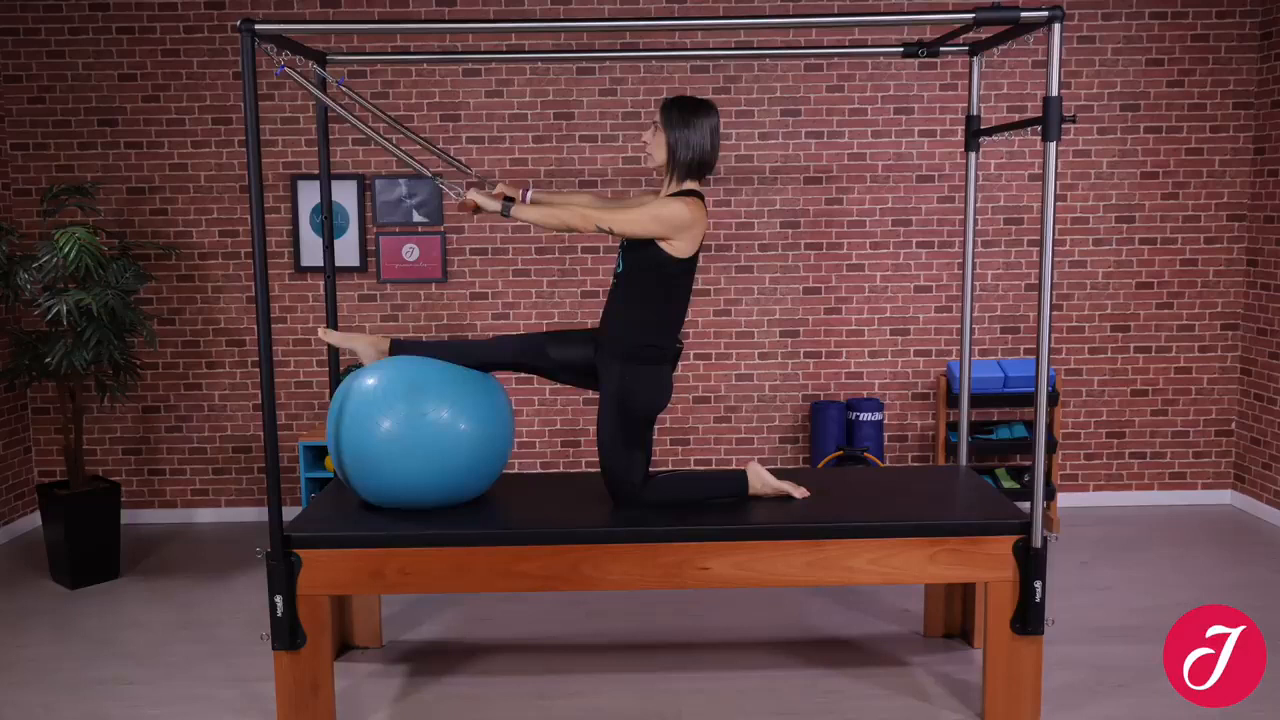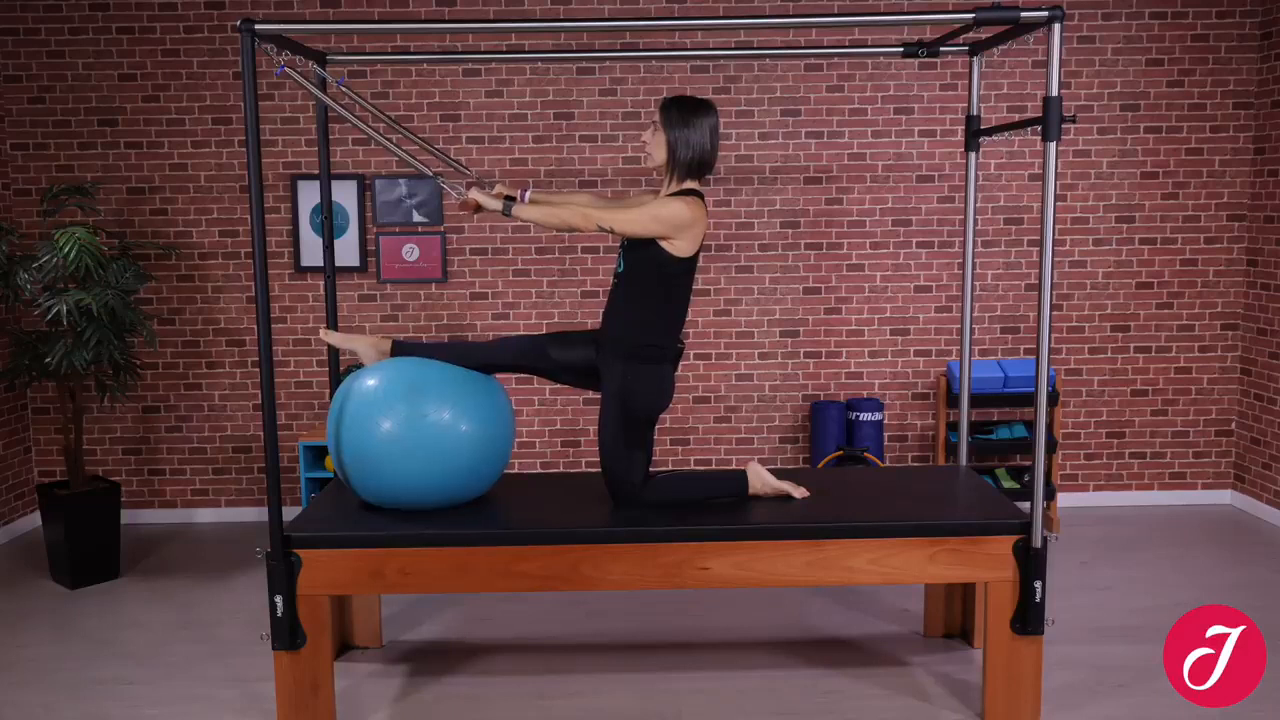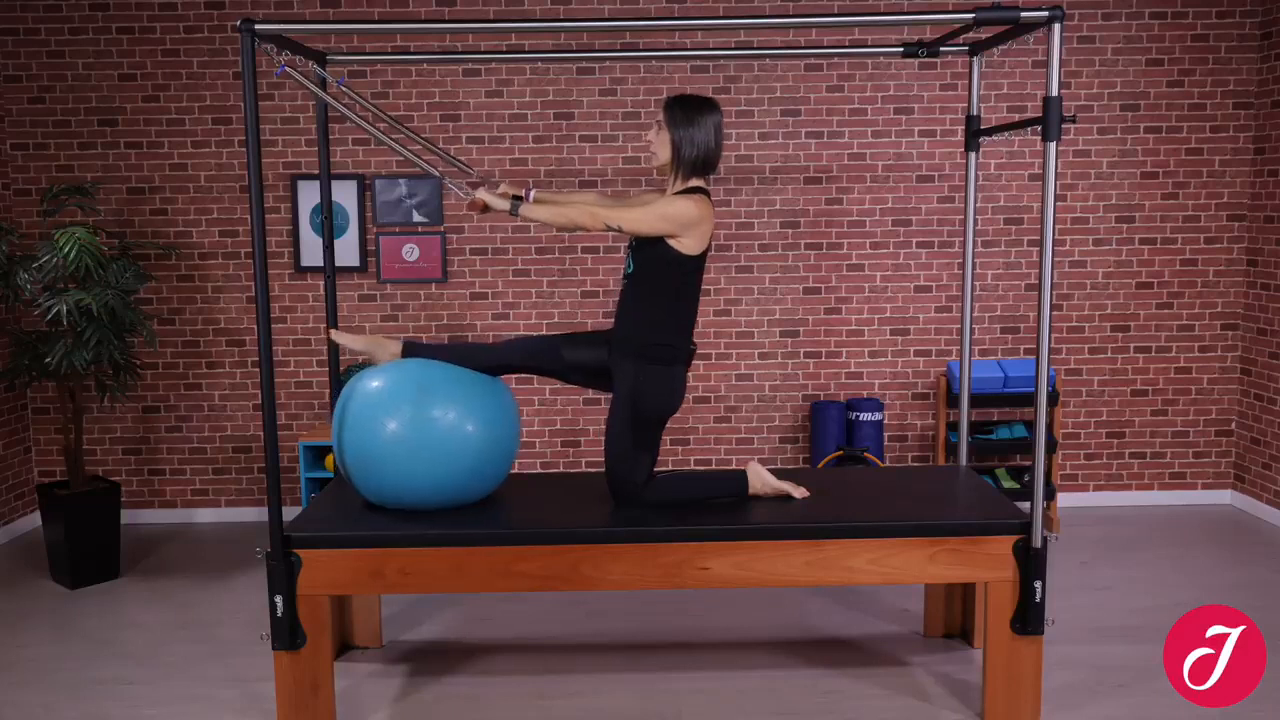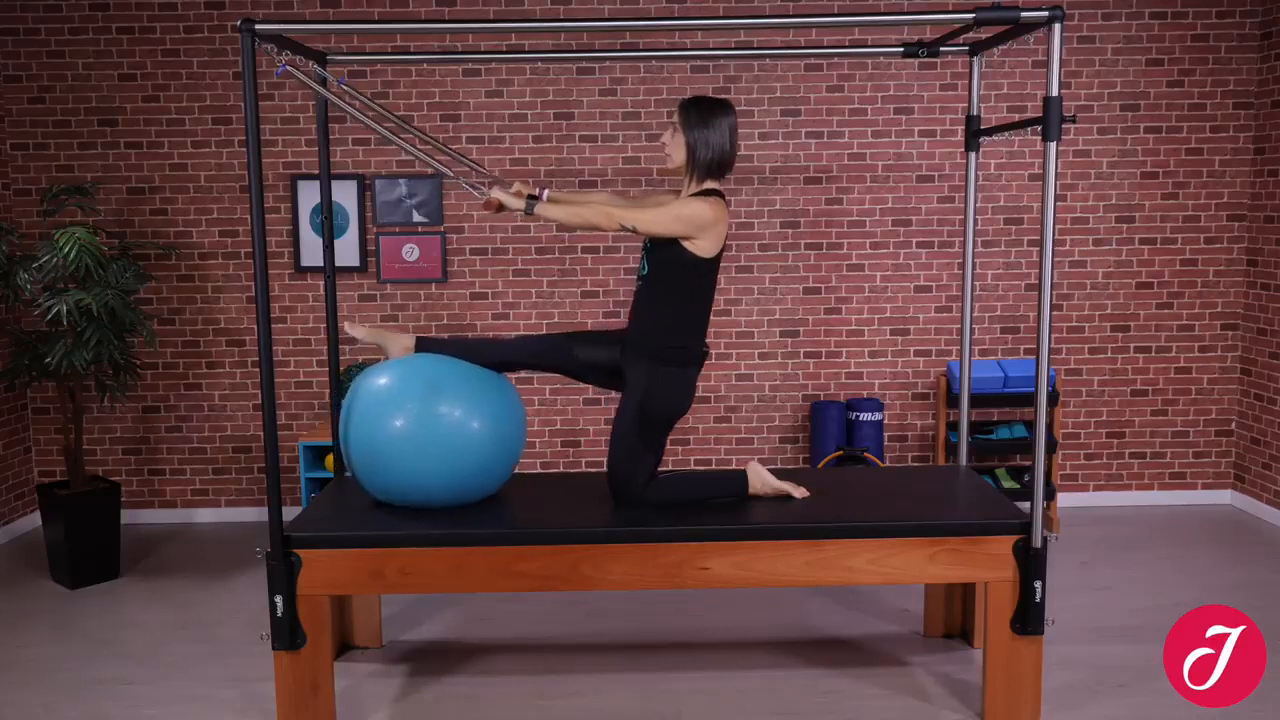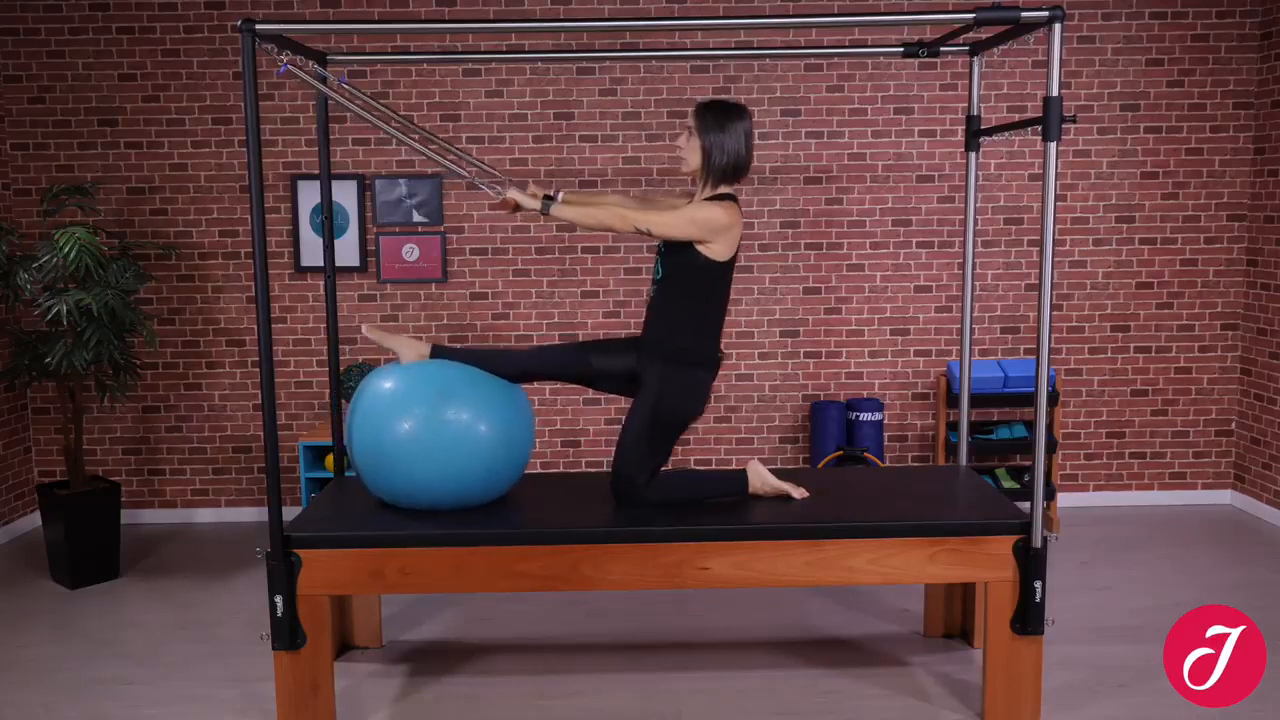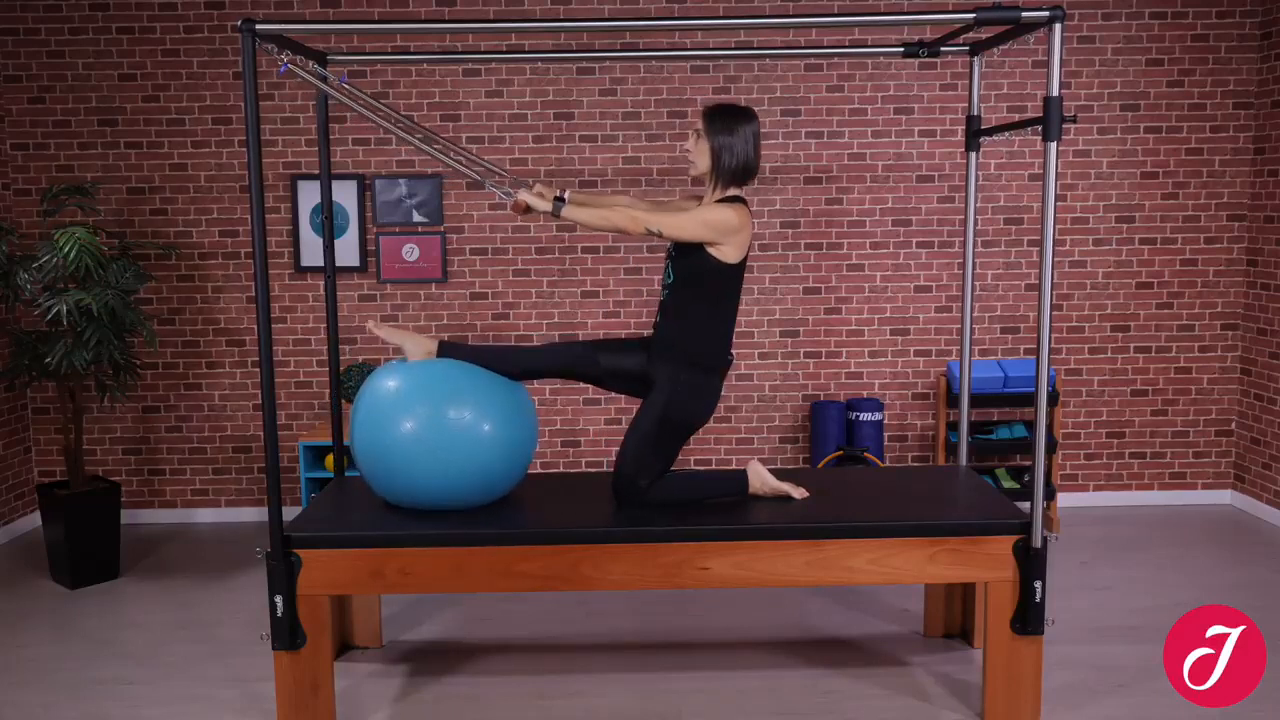
dt=0.4s
person 1, frame 1
left shoulder: (684, 212)
right shoulder: (665, 200)
left elbow: (586, 222)
right elbow: (598, 202)
left wrist: (504, 209)
right wrist: (526, 194)
left hip: (640, 366)
right hip: (616, 348)
left knee: (628, 488)
right knee: (507, 350)
left ankle: (748, 482)
right ankle: (387, 349)
person 1, frame 2
left shoulder: (684, 211)
right shoulder: (664, 199)
left elbow: (586, 221)
right elbow: (596, 201)
left wrist: (503, 209)
right wrist: (524, 194)
left hip: (642, 365)
right hip: (617, 348)
left knee: (628, 488)
right knee: (510, 352)
left ankle: (748, 481)
right ankle: (388, 350)
person 1, frame 3
left shoulder: (691, 209)
right shoulder: (670, 198)
left elbow: (594, 219)
right elbow: (601, 201)
left wrist: (512, 208)
right wrist: (528, 193)
left hip: (655, 365)
right hip: (628, 348)
left knee: (629, 487)
right knee: (522, 354)
left ankle: (749, 481)
right ankle: (401, 353)
person 1, frame 4
left shoulder: (705, 211)
right shoulder: (684, 201)
left elbow: (608, 219)
right elbow: (613, 200)
left wrist: (526, 207)
right wrist: (543, 194)
left hip: (666, 367)
right hip: (641, 349)
left knee: (630, 486)
right knee: (533, 350)
left ankle: (749, 481)
right ankle: (412, 347)
person 1, frame 5
left shoulder: (720, 215)
right shoulder: (698, 204)
left elbow: (622, 221)
right elbow: (627, 202)
left wrist: (542, 207)
right wrist: (554, 197)
left hip: (682, 371)
right hip: (655, 354)
left knee: (630, 487)
right knee: (551, 361)
left ankle: (748, 481)
right ankle: (428, 355)
person 1, frame 6
left shoulder: (729, 217)
right shoulder: (706, 207)
left elbow: (632, 223)
right elbow: (635, 205)
left wrist: (553, 209)
right wrist: (562, 197)
left hip: (692, 374)
right hip: (664, 355)
left knee: (632, 487)
right knee: (562, 359)
left ankle: (749, 481)
right ankle: (434, 351)
